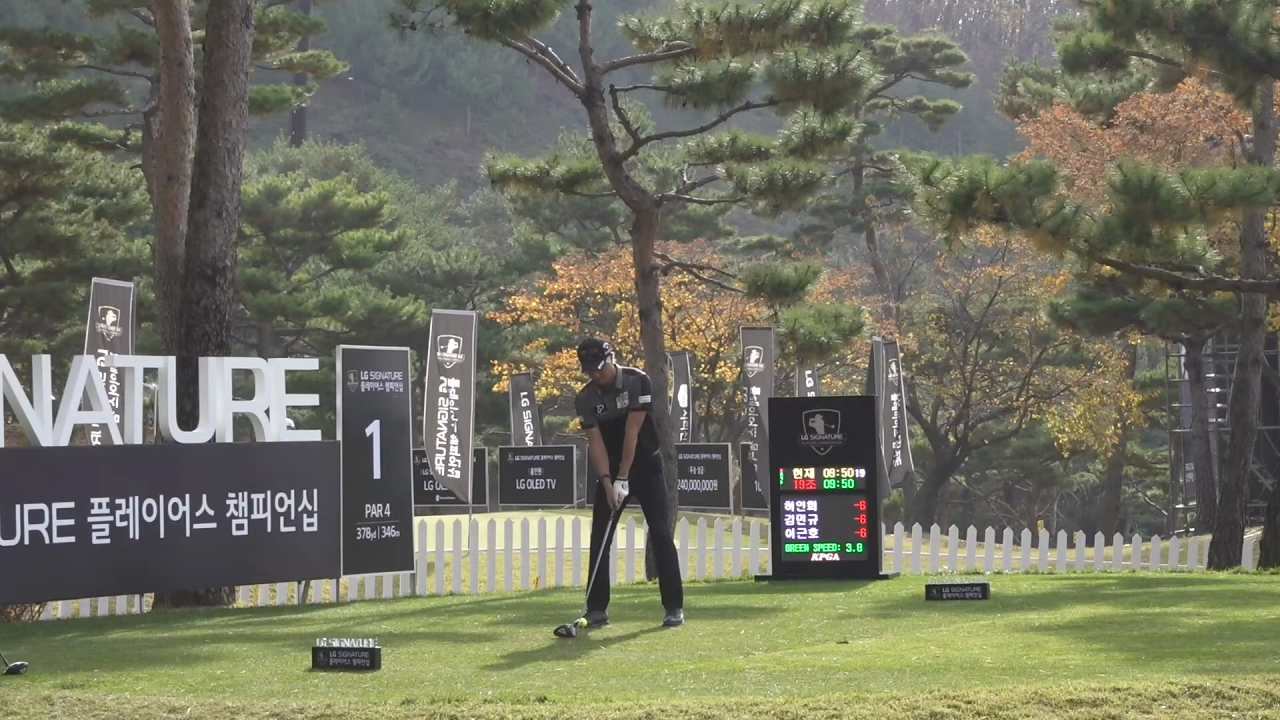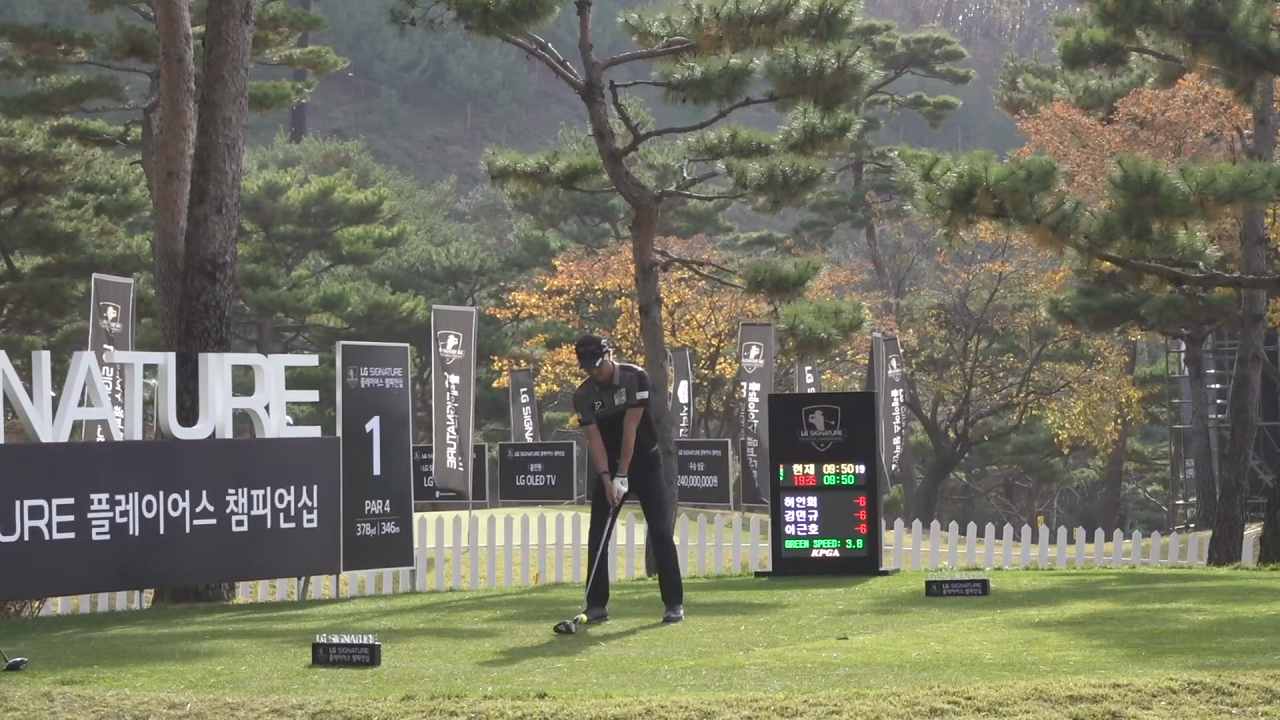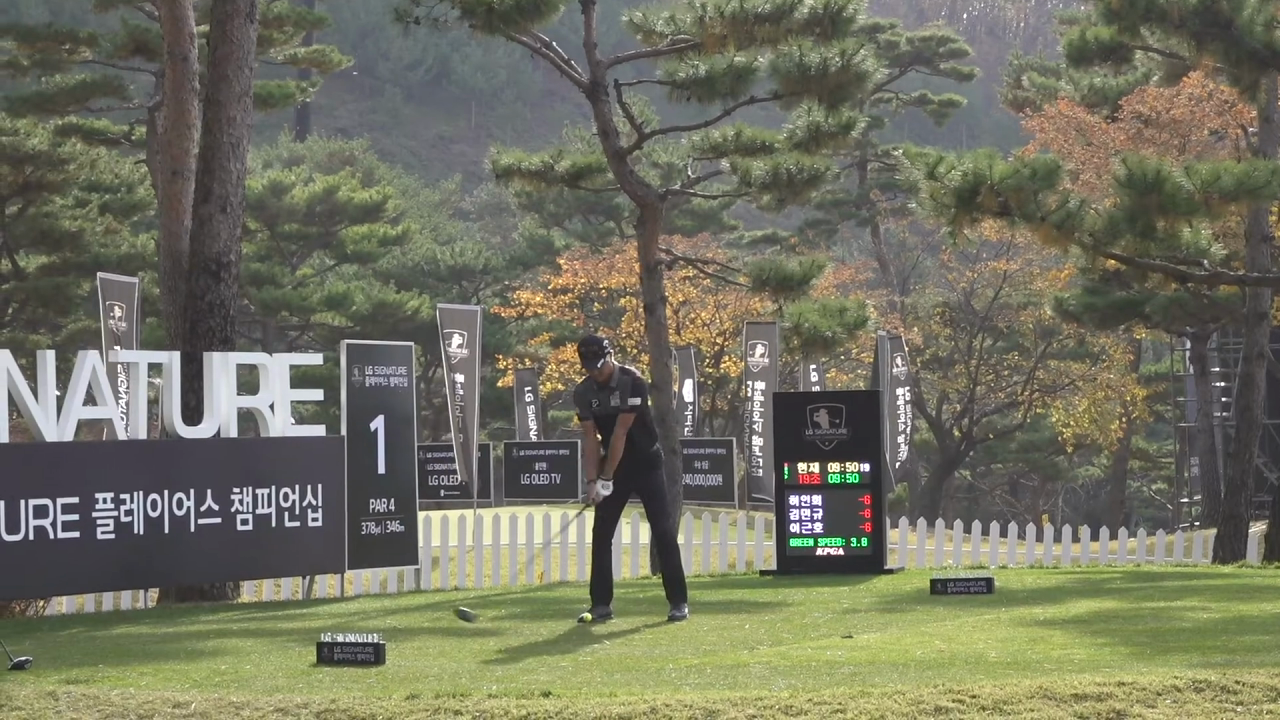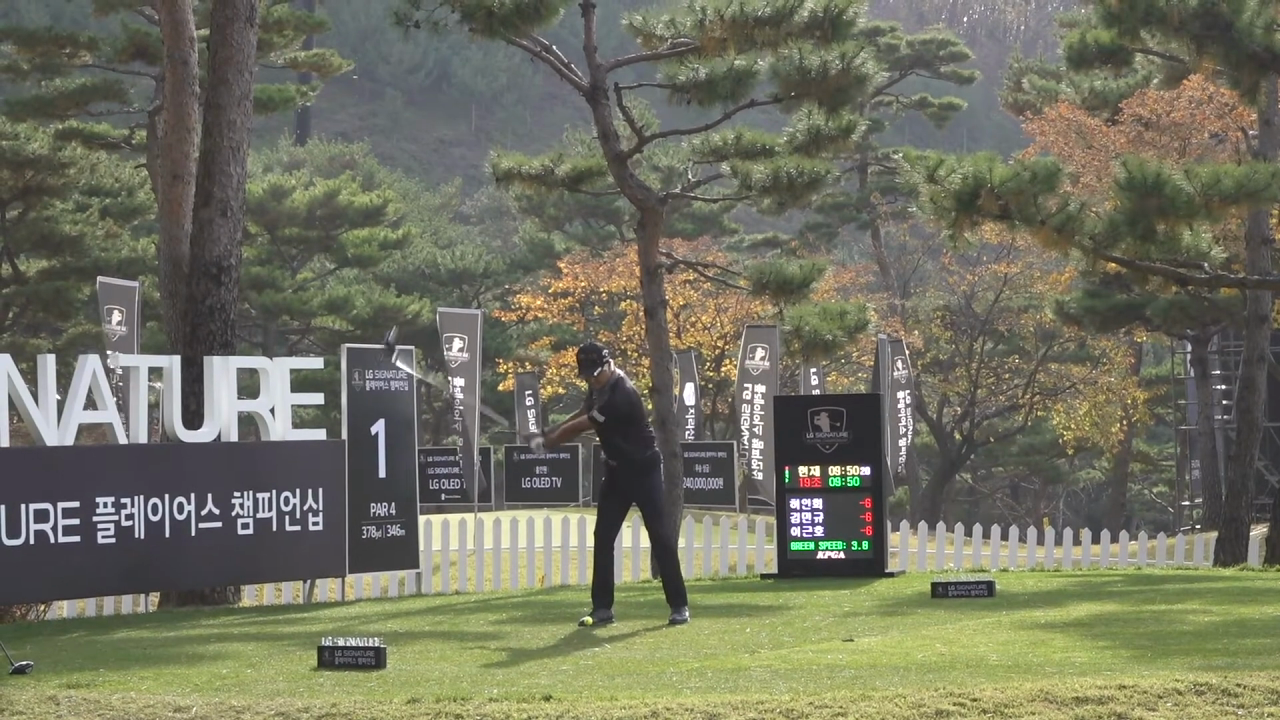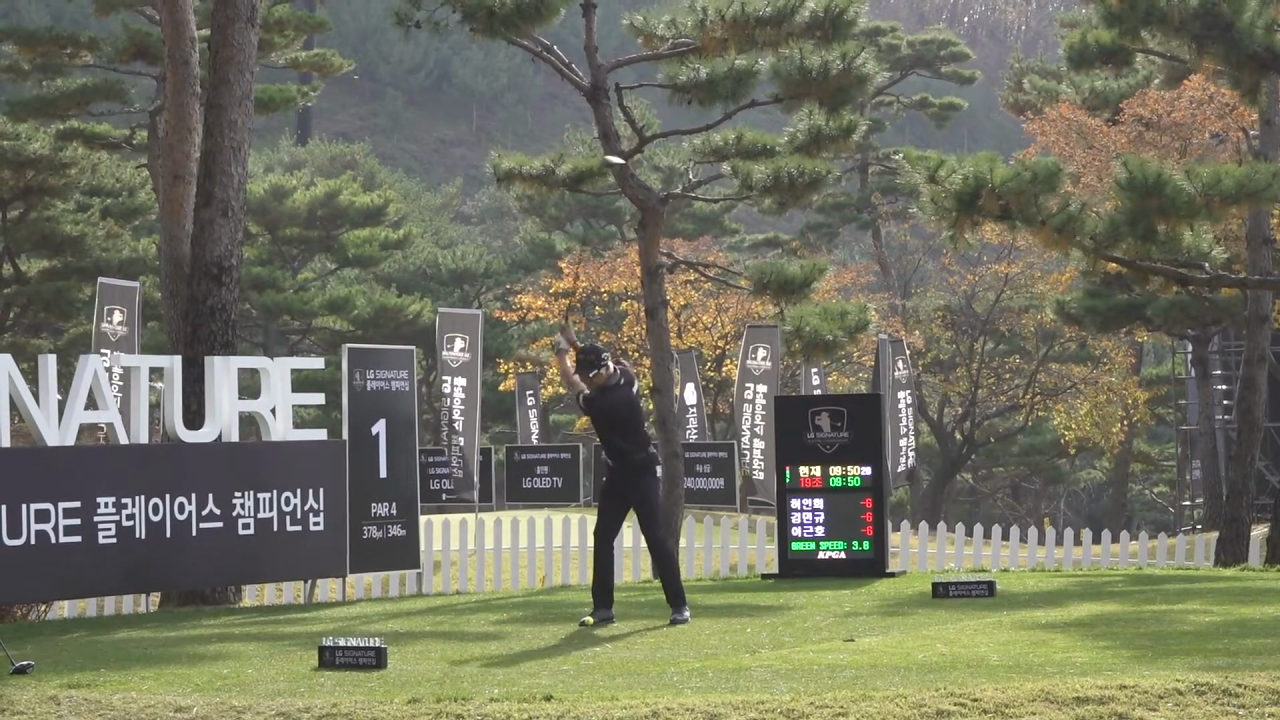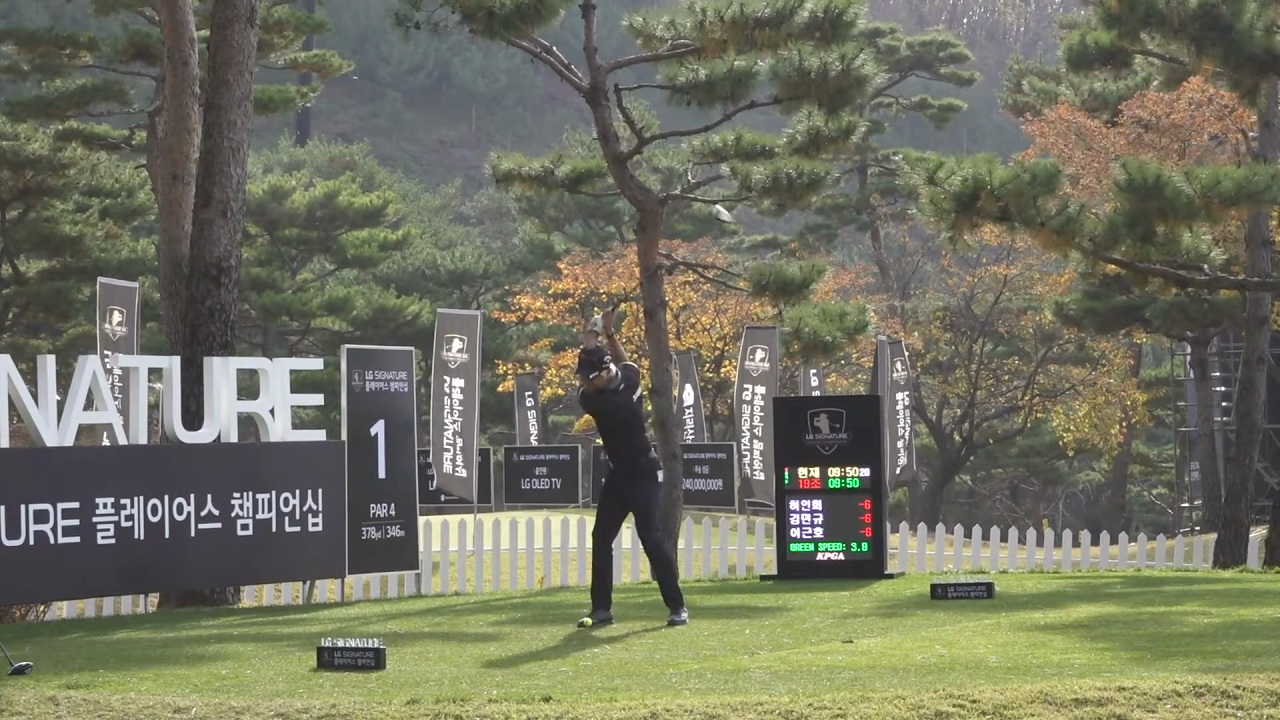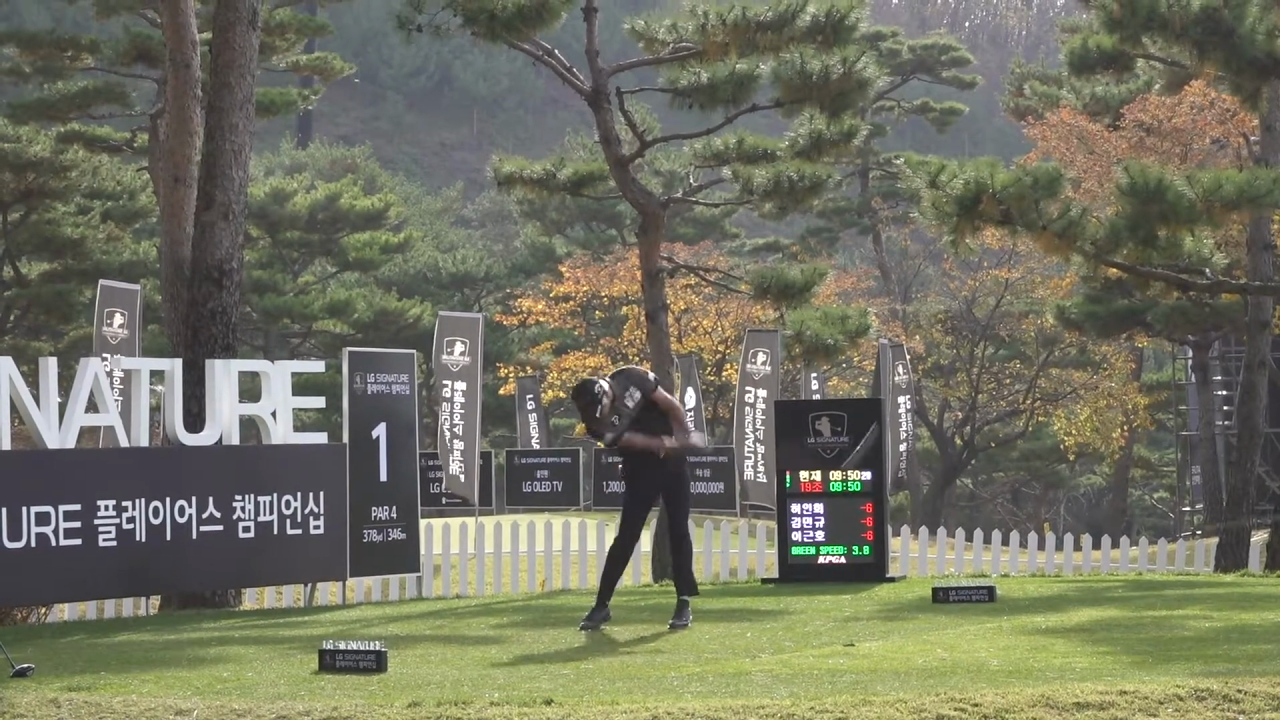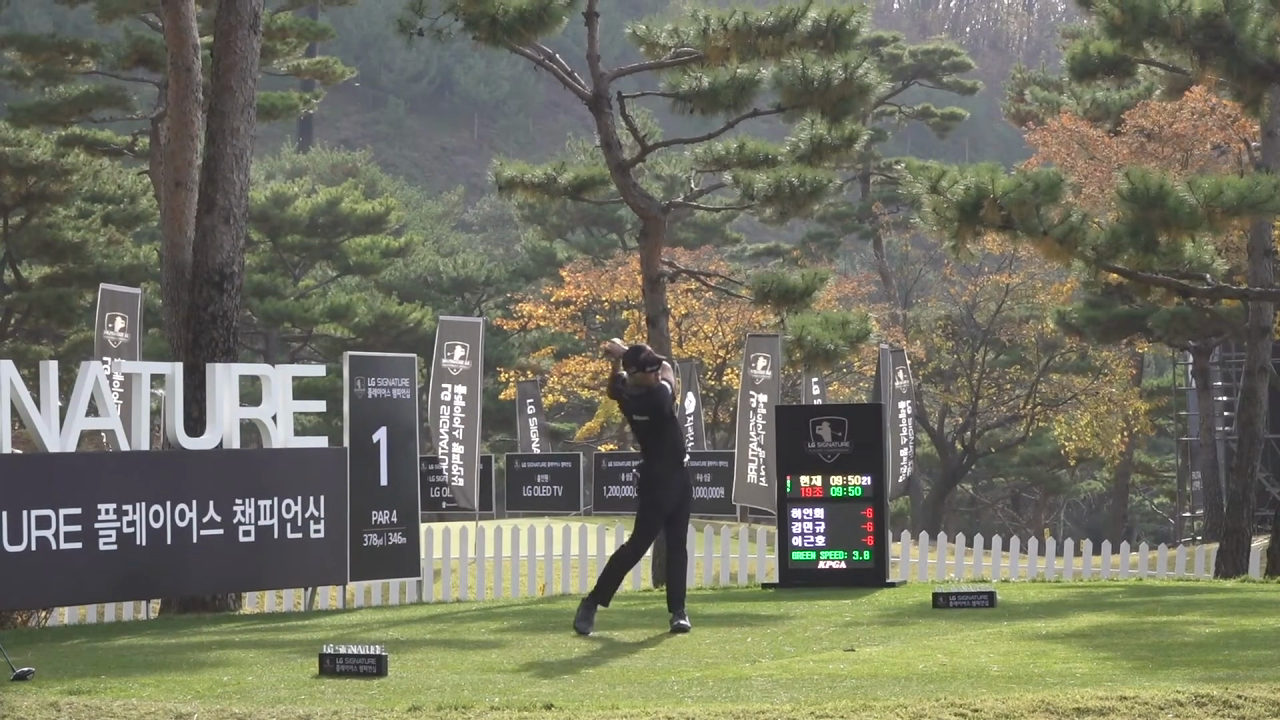
dt=0.3s
person 1, frame 1
left shoulder: (638, 381)
right shoulder: (585, 398)
left elbow: (632, 432)
right elbow: (595, 442)
left wrist: (624, 477)
right wrist: (607, 482)
left hip: (647, 467)
right hip: (610, 471)
left knee: (661, 536)
right knee: (598, 539)
left ankle: (674, 606)
right ankle: (597, 608)
person 1, frame 2
left shoulder: (635, 377)
right shoulder: (583, 395)
left elbow: (630, 428)
right elbow: (594, 439)
left wrist: (623, 474)
right wrist: (606, 478)
left hip: (645, 463)
right hip: (609, 467)
left knee: (660, 532)
right knee: (597, 535)
left ankle: (673, 603)
right ankle: (597, 605)
person 1, frame 3
left shoulder: (632, 381)
right shoulder: (583, 391)
left elbow: (620, 433)
right elbow: (590, 439)
left wrist: (607, 478)
right wrist: (593, 480)
left hip: (645, 463)
right hip: (611, 466)
left knee: (663, 531)
right knee: (601, 534)
left ankle: (678, 601)
right ankle: (601, 603)
person 1, frame 4
left shoulder: (619, 394)
right shoulder: (600, 384)
left elbow: (581, 426)
right elbow: (585, 413)
left wrist: (549, 439)
right wrist: (551, 433)
left hip: (643, 469)
right hip: (617, 470)
left knee: (659, 535)
right knee: (603, 537)
left ankle: (679, 605)
right ankle: (602, 607)
person 1, frame 5
left shoulder: (601, 401)
right shoulder: (624, 373)
left elbow: (572, 383)
left wrist: (562, 351)
right wrist: (572, 346)
left hip: (640, 471)
right hip: (619, 470)
left knee: (654, 536)
right knee: (603, 537)
left ankle: (679, 605)
right ankle: (603, 607)
person 1, frame 6
left shoulder: (595, 402)
right shoulder: (630, 375)
left elbow: (584, 389)
right elbow: (622, 362)
right wrist: (608, 333)
left hip: (641, 474)
right hip: (620, 473)
left knee: (650, 539)
right knee: (601, 537)
left ankle: (677, 606)
right ankle: (601, 608)
person 1, frame 7
left shoulder: (630, 377)
right shoulder: (596, 423)
left elbow: (669, 403)
right elbow: (636, 441)
left wrist: (682, 434)
right wrist: (664, 445)
left hip: (672, 463)
right hip: (641, 472)
left knee: (679, 534)
right knee: (626, 540)
left ankle: (684, 603)
right ankle: (601, 606)
person 1, frame 8
left shoulder: (621, 386)
right shoulder: (655, 394)
right elbow: (668, 371)
left wrist: (620, 354)
right wrist: (624, 352)
left hip: (677, 472)
right hip: (658, 477)
left knee: (677, 544)
right knee: (638, 544)
left ankle: (678, 610)
right ankle: (592, 602)
